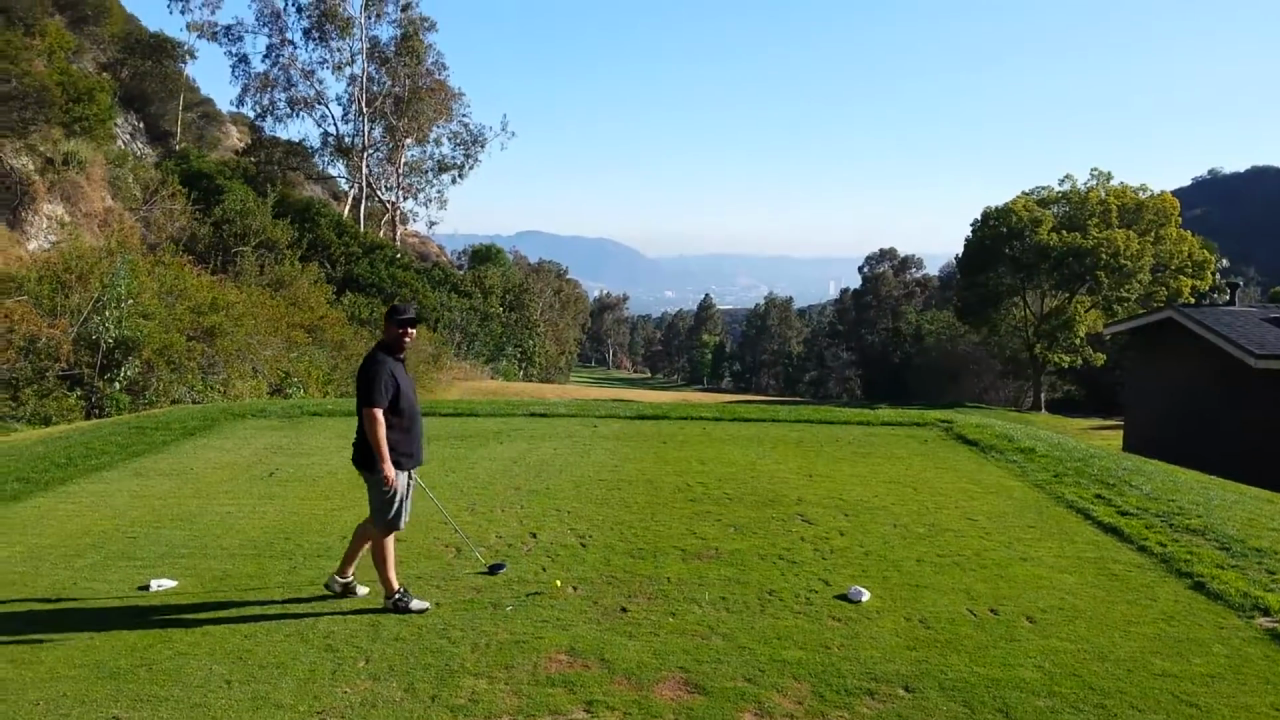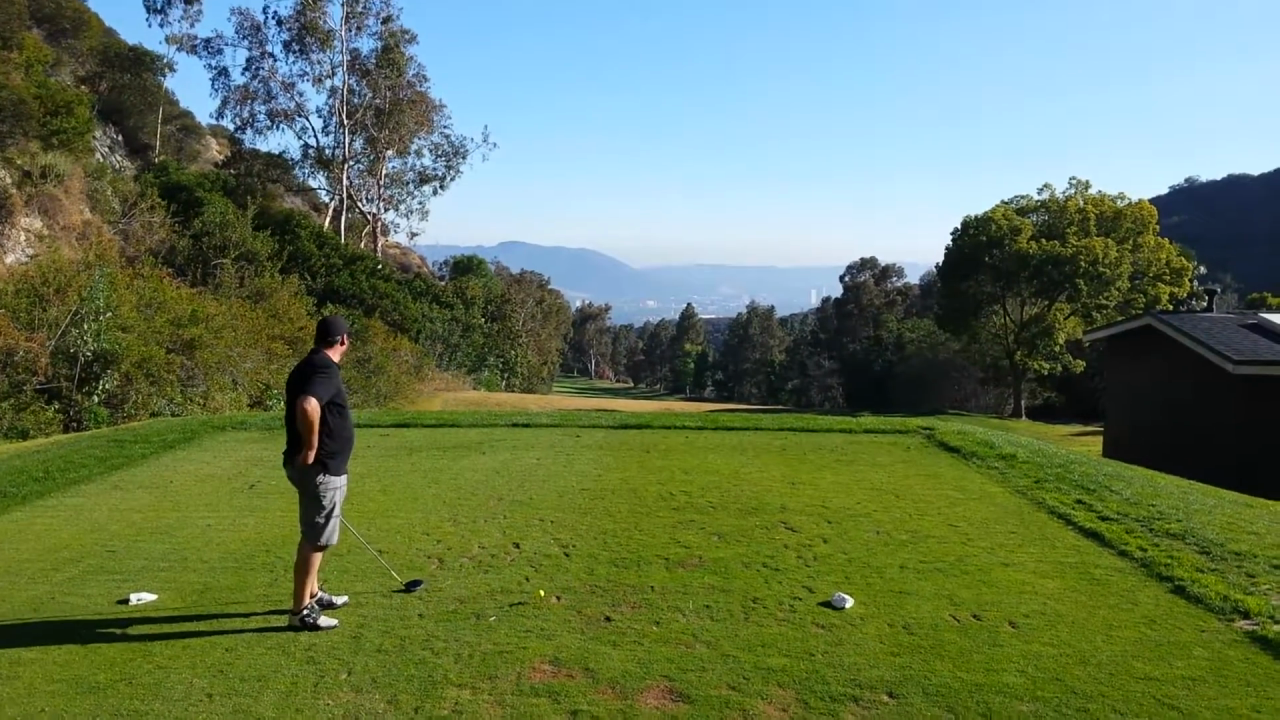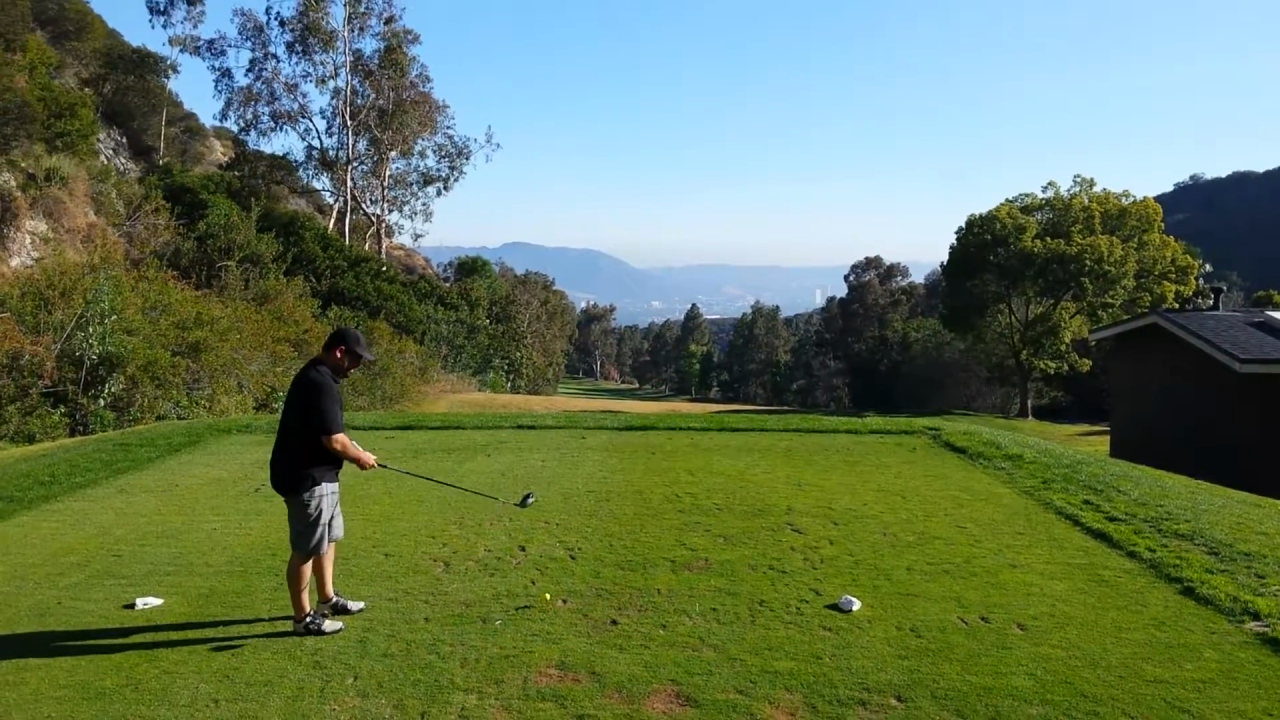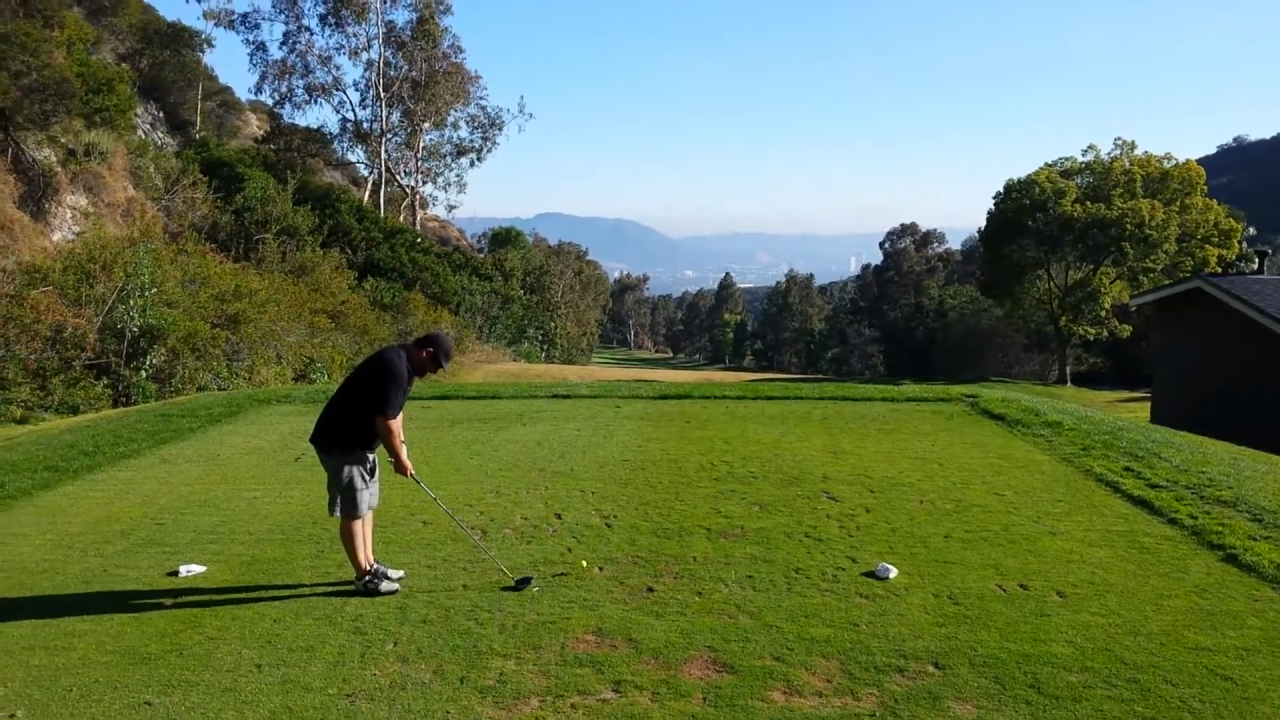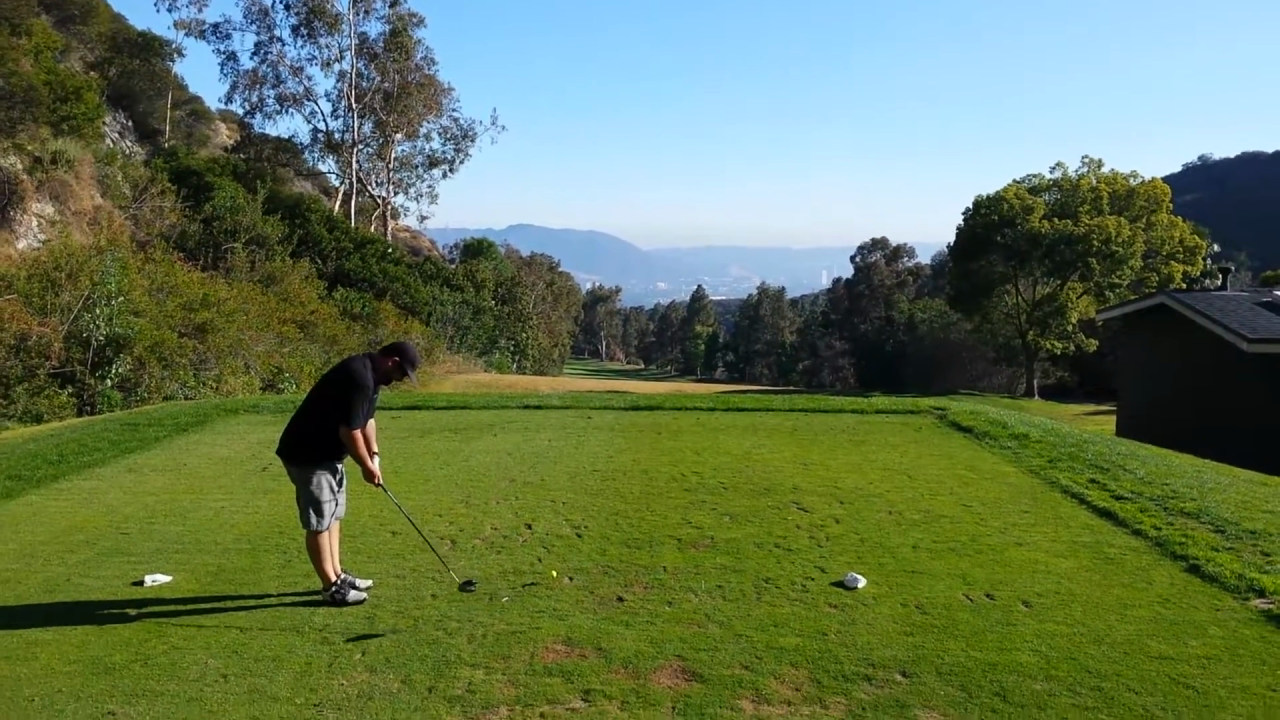
dt=1s
person 1, frame 1
left shoulder: (395, 360)
right shoulder: (379, 364)
right elbow: (373, 414)
right wrist: (385, 462)
left hip: (401, 459)
right hip: (386, 461)
left knee: (380, 522)
right knee: (386, 526)
left ankle: (342, 576)
right ankle: (393, 594)
person 1, frame 2
left shoulder: (309, 366)
right shoulder: (325, 369)
left elbow: (303, 408)
right elbow: (307, 406)
right wrist: (310, 448)
left hip: (317, 467)
right hip: (321, 468)
left knee: (314, 535)
right knee: (316, 539)
left ankle: (312, 594)
right ankle: (301, 610)
person 1, frame 3
left shoulder: (316, 375)
right shoulder: (320, 383)
right elbow: (333, 440)
left wrist: (353, 448)
right wrist: (361, 457)
left hip: (316, 474)
right hip: (306, 477)
left knee: (327, 538)
right knee: (305, 548)
left ankle: (327, 600)
right ankle: (303, 618)
person 1, frame 4
left shoulder: (401, 362)
right shoulder: (394, 367)
left elbow: (394, 412)
right elbow: (385, 421)
left wrist: (401, 444)
right wrist: (400, 459)
left hip: (359, 440)
right hip: (341, 443)
left knee: (366, 505)
right knee: (353, 509)
left ankle: (369, 565)
right ankle: (363, 576)
person 1, frame 5
left shoulder: (369, 372)
right shoulder: (359, 377)
left elbow: (366, 417)
right elbow: (349, 430)
left wrist: (374, 455)
right wrist: (367, 466)
left hip: (327, 452)
right hip: (308, 454)
left knee: (332, 515)
right knee: (319, 521)
left ankle: (337, 575)
right ankle: (331, 586)
